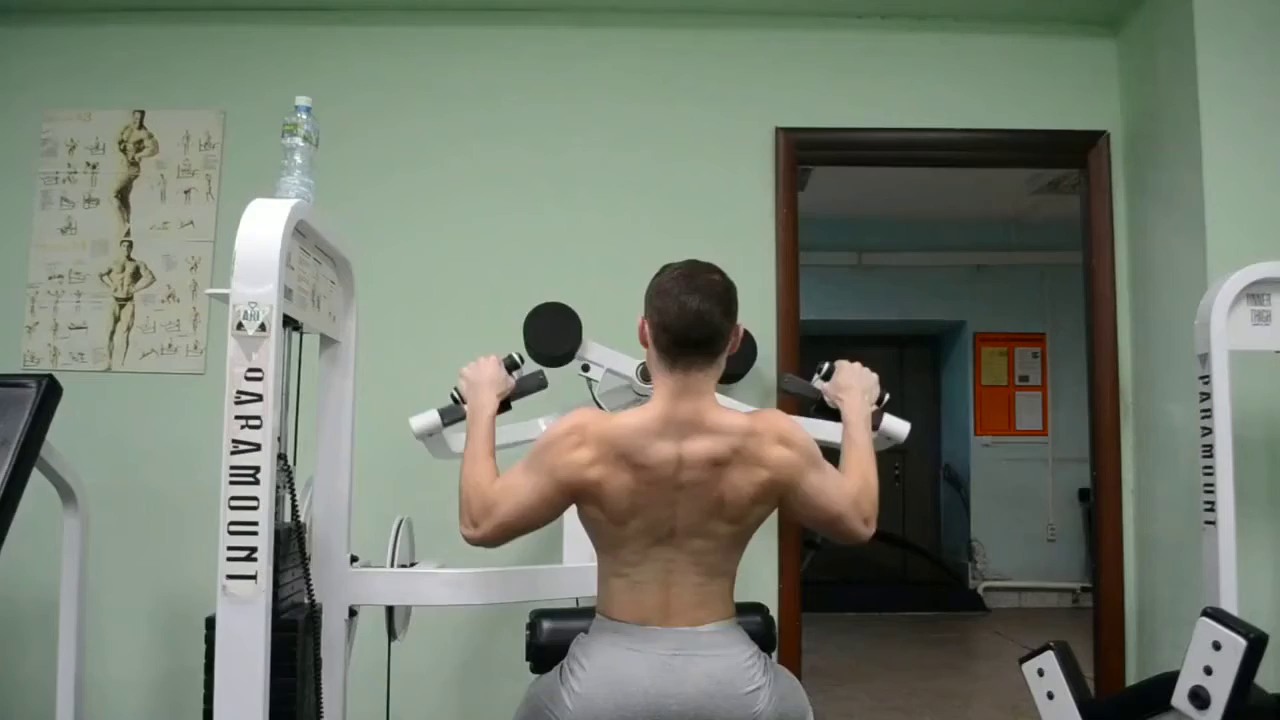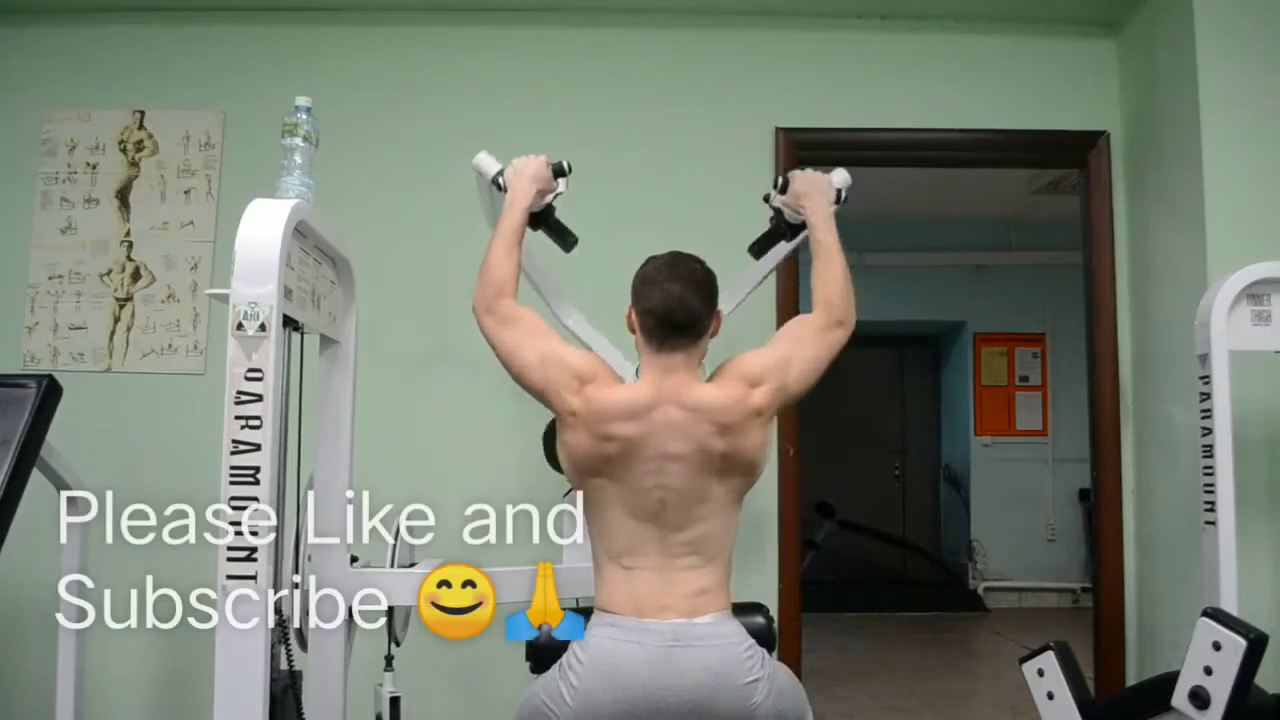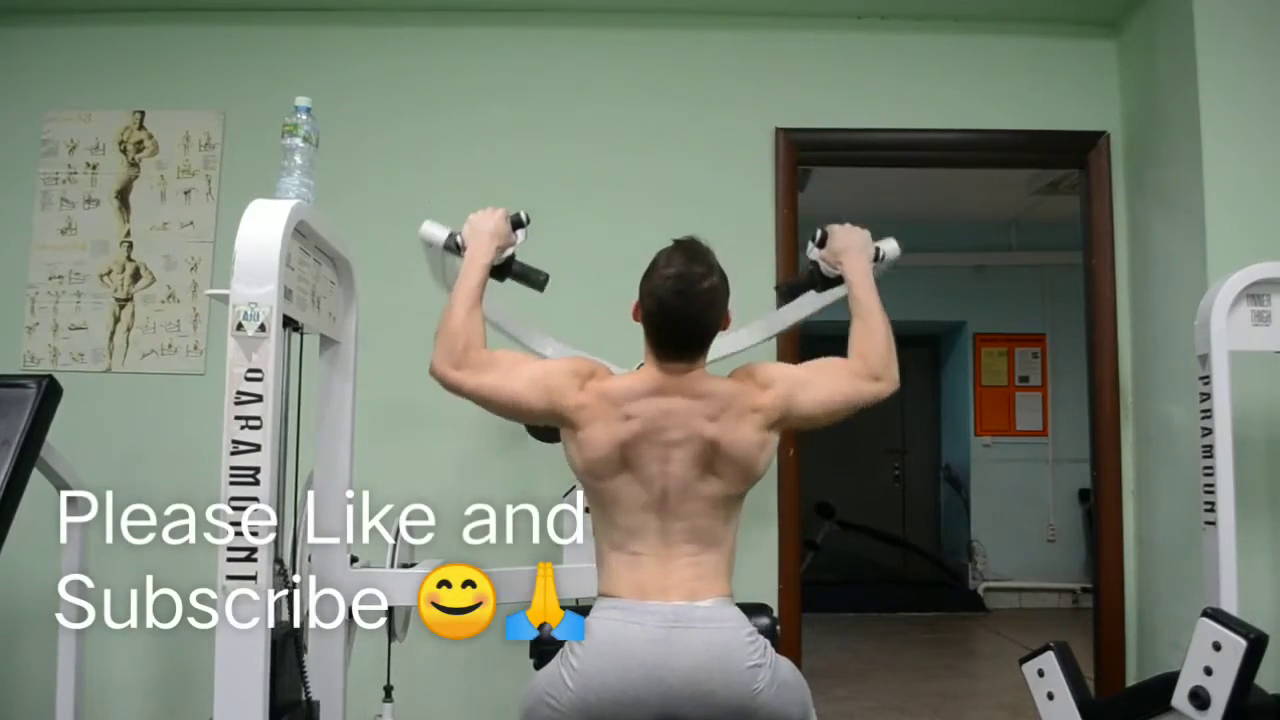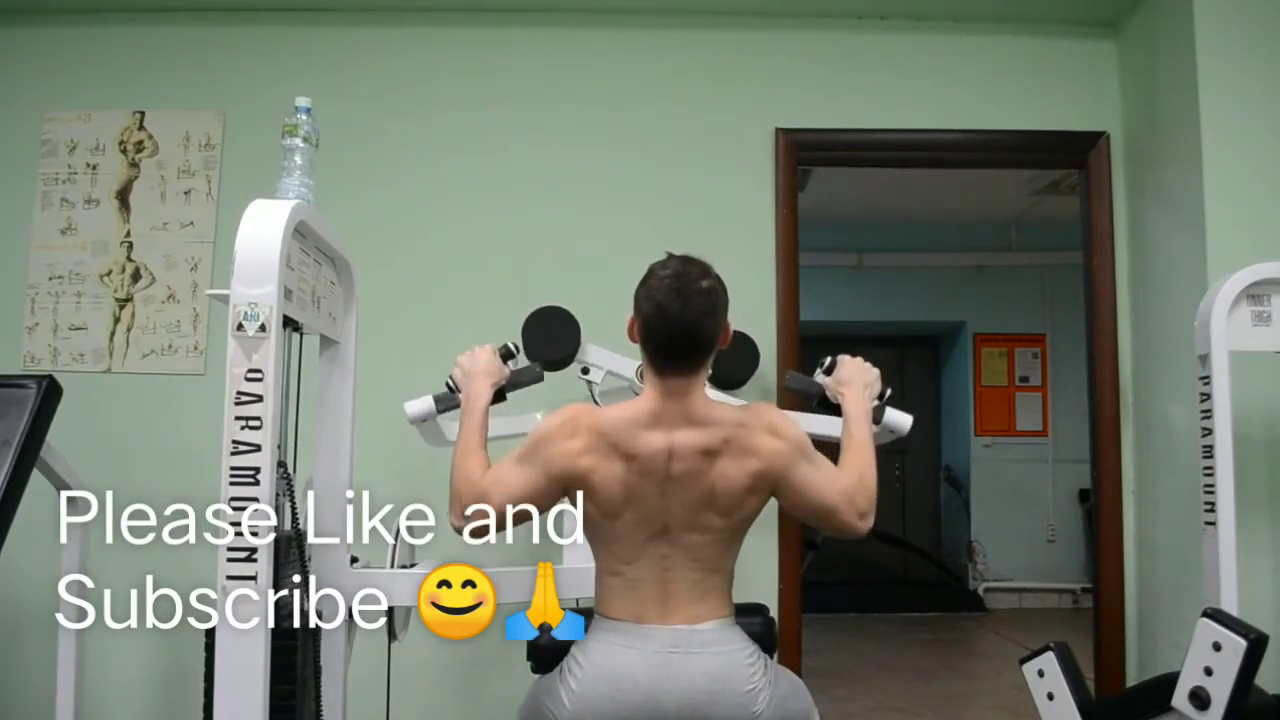
dt=1s
person 1, frame 1
left shoulder: (584, 442)
right shoulder: (773, 446)
left elbow: (479, 523)
right elbow: (859, 522)
left wrist: (482, 405)
right wrist: (857, 408)
left hip: (609, 678)
right hip: (726, 678)
person 1, frame 2
left shoulder: (586, 403)
right shoulder: (746, 403)
left elbow: (493, 307)
right elbow: (834, 318)
left wrist: (519, 198)
right wrist: (817, 210)
left hip: (610, 665)
right hip: (721, 663)
person 1, frame 3
left shoulder: (583, 398)
right shoulder: (759, 401)
left elbow: (457, 366)
right elbow: (877, 377)
left wrist: (478, 255)
right wrist: (857, 267)
left hip: (609, 651)
right hip: (723, 650)
person 1, frame 4
left shoulder: (576, 437)
right shoulder: (763, 439)
left elbow: (468, 512)
right elbow: (856, 514)
left wrist: (476, 396)
right wrist: (858, 403)
left hip: (607, 675)
right hip: (723, 674)
